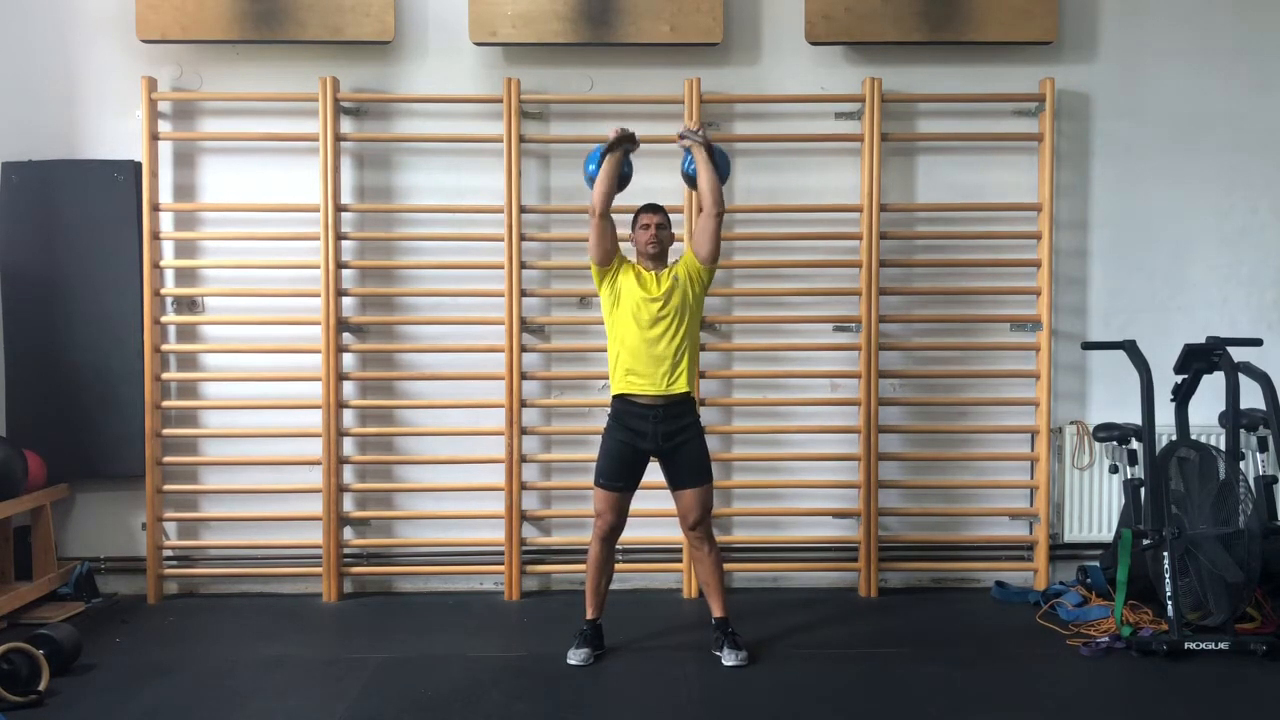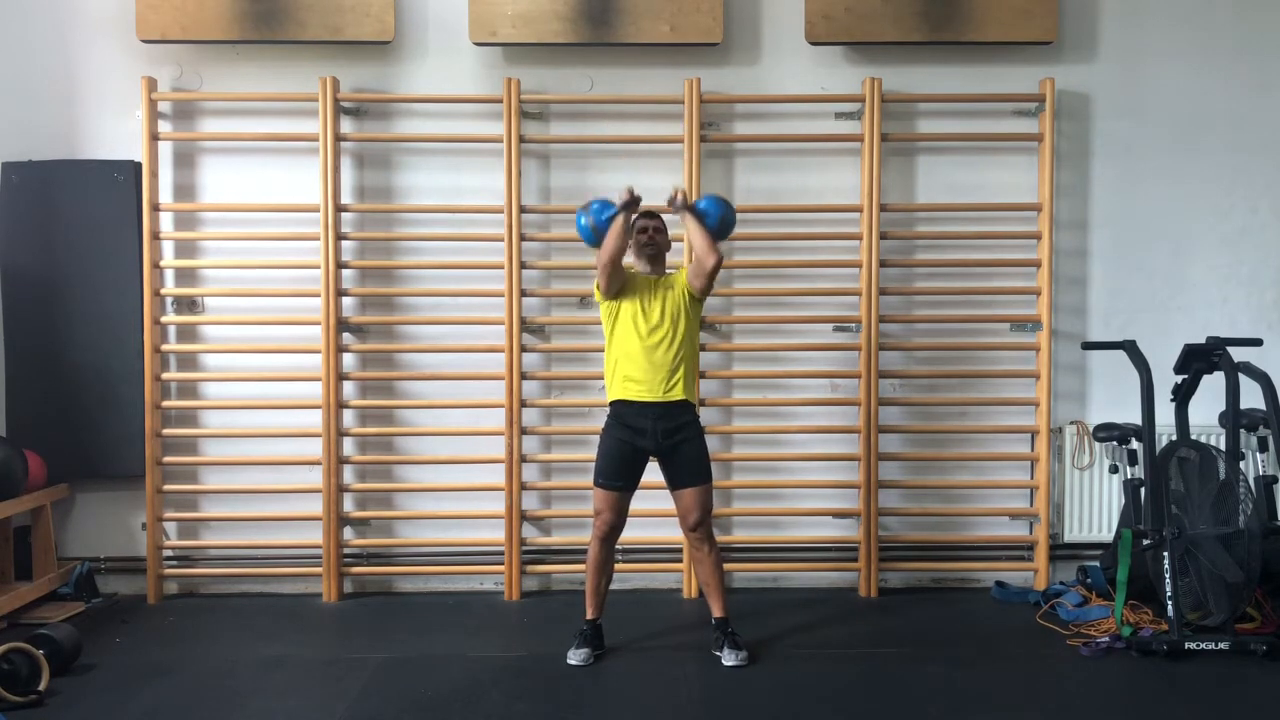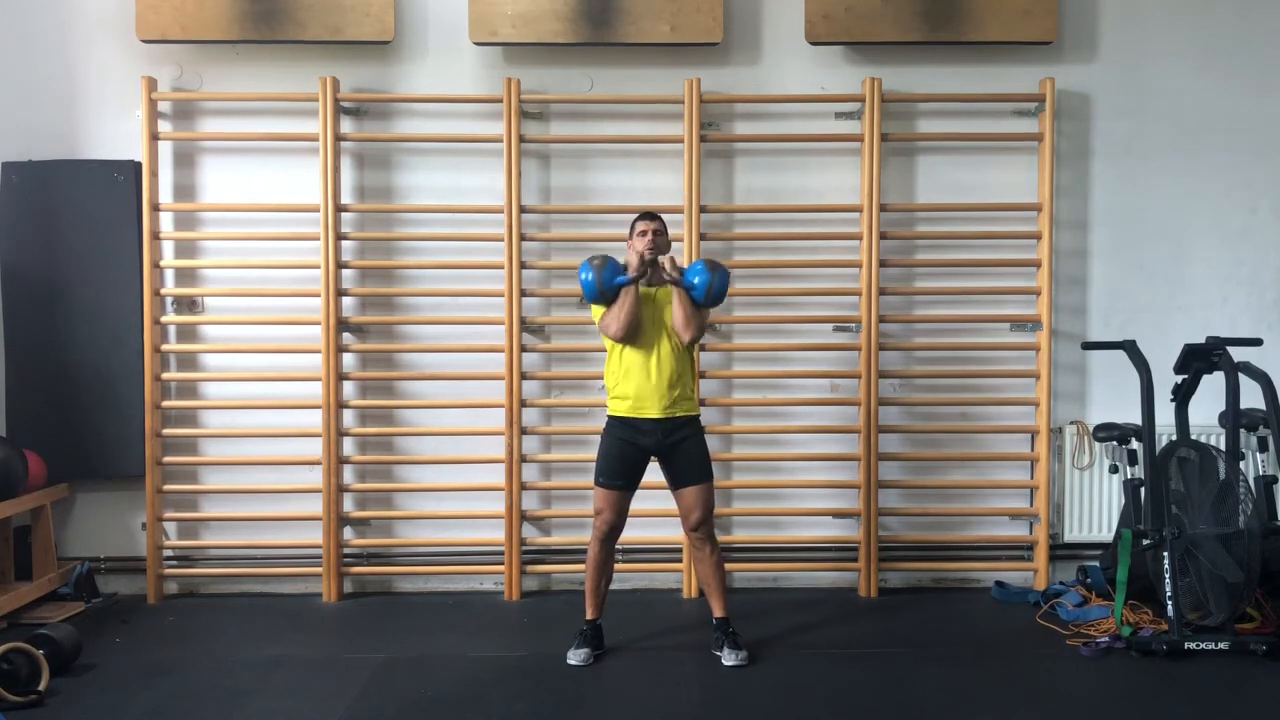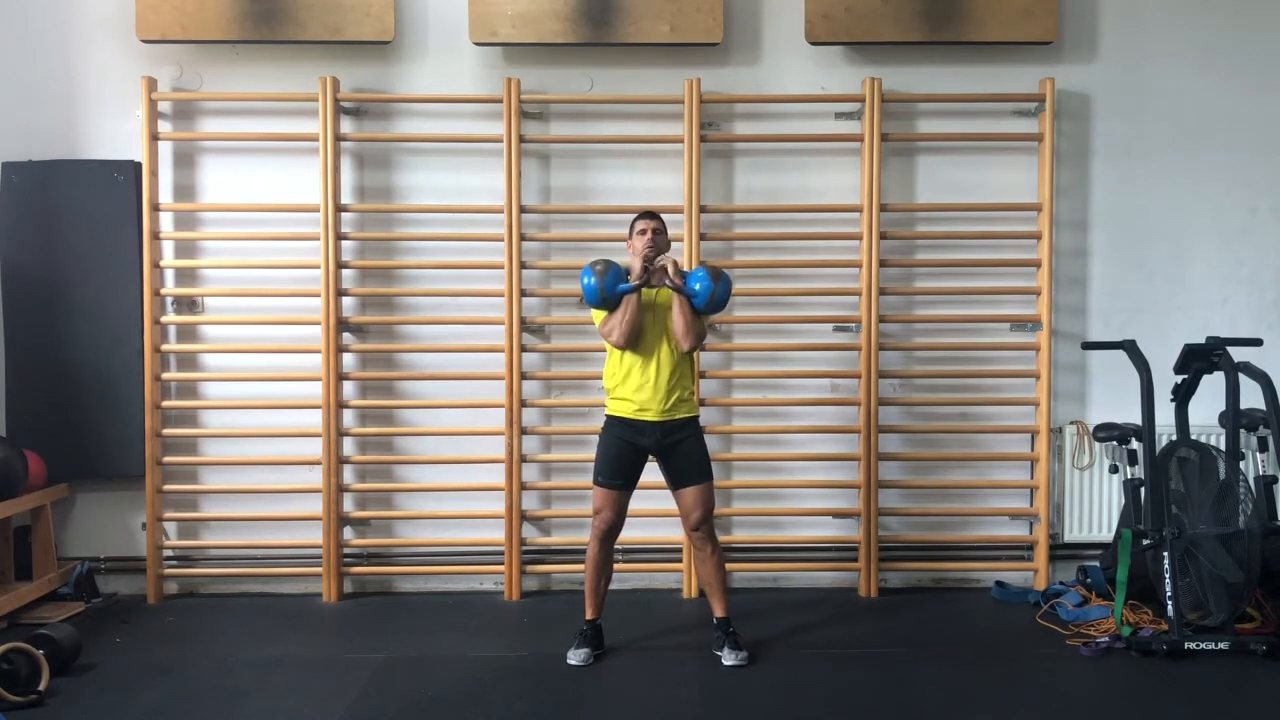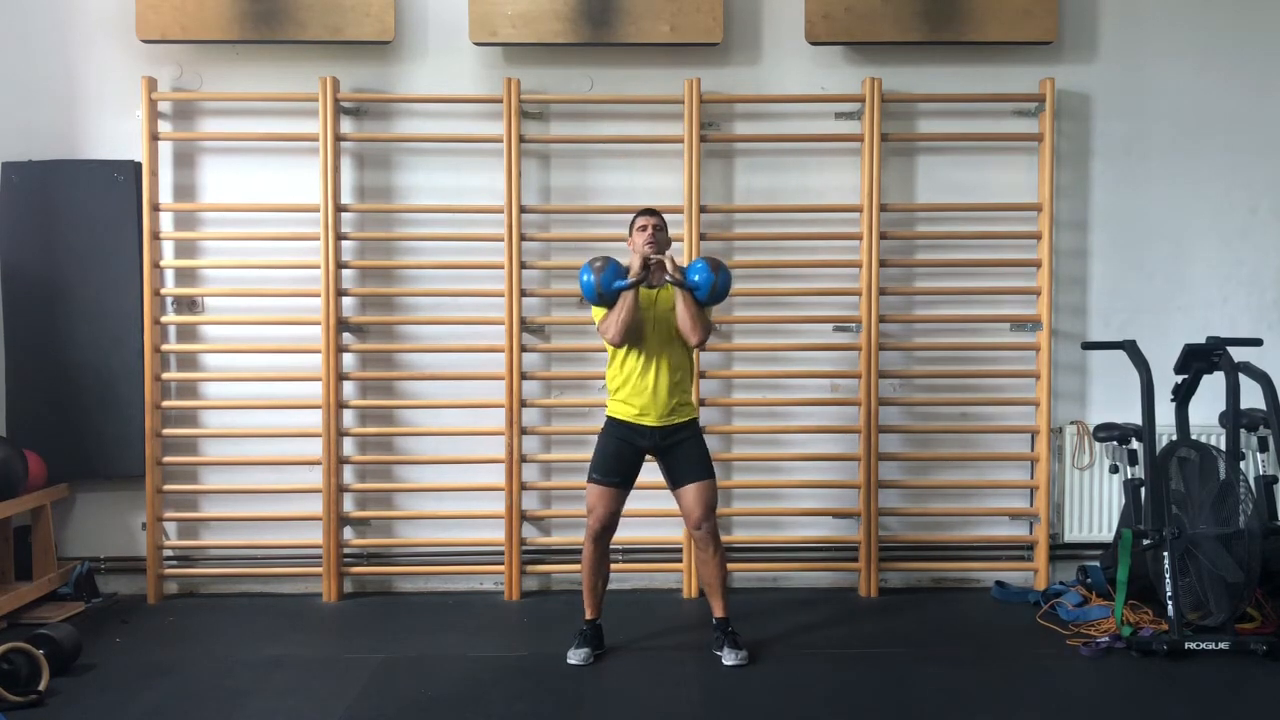
dt=0.3s
person 1, frame 1
left shoulder: (690, 275)
right shoulder: (614, 275)
left elbow: (715, 210)
right elbow: (597, 210)
left wrist: (699, 149)
right wrist: (615, 153)
left hip: (680, 417)
right hip: (627, 416)
left knee: (698, 527)
right knee: (606, 528)
left ankle: (722, 628)
right ankle: (591, 628)
person 1, frame 2
left shoulder: (685, 288)
right shoulder: (615, 287)
left elbow: (712, 259)
right elbow: (606, 258)
left wrist: (686, 212)
right wrist: (624, 211)
left hip: (679, 418)
right hip: (625, 416)
left knee: (699, 527)
right knee: (605, 527)
left ankle: (722, 627)
right ankle: (591, 627)
person 1, frame 3
left shoulder: (684, 289)
right shoulder: (611, 289)
left elbow: (689, 334)
right elbow: (618, 332)
left wrist: (674, 280)
right wrist: (632, 276)
left hip: (680, 423)
right hip: (625, 422)
left knee: (700, 528)
right knee: (604, 529)
left ankle: (723, 628)
right ankle: (591, 628)
person 1, frame 4
left shoulder: (684, 292)
left elbow: (689, 343)
right elbow: (619, 339)
left wrist: (677, 285)
right wrist: (635, 282)
left hip: (679, 423)
right hip: (624, 422)
left knee: (701, 528)
right knee: (603, 529)
left ankle: (723, 628)
right ankle: (591, 628)
person 1, frame 5
left shoulder: (685, 289)
right shoulder: (613, 289)
left elbow: (698, 336)
right elbow: (615, 336)
left wrist: (677, 280)
right wrist: (634, 279)
left hip: (679, 425)
right hip: (624, 424)
left knee: (704, 526)
right knee: (597, 528)
left ankle: (722, 628)
right ankle: (591, 629)
